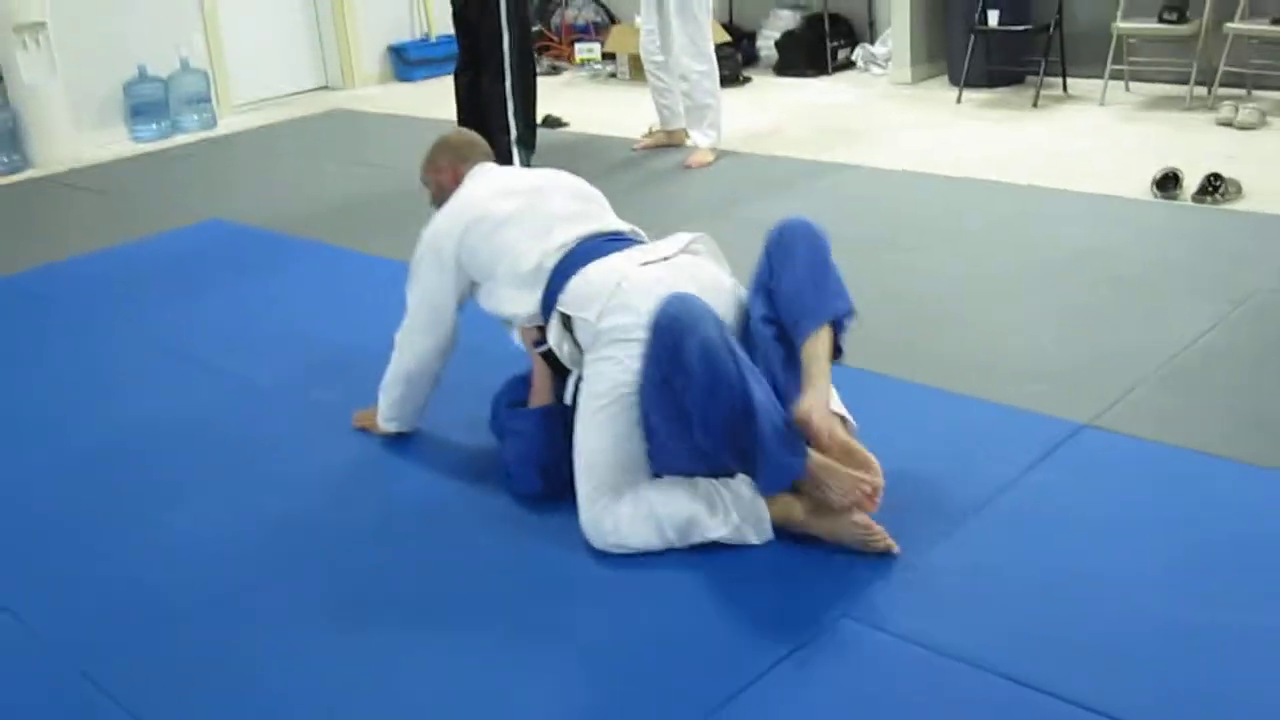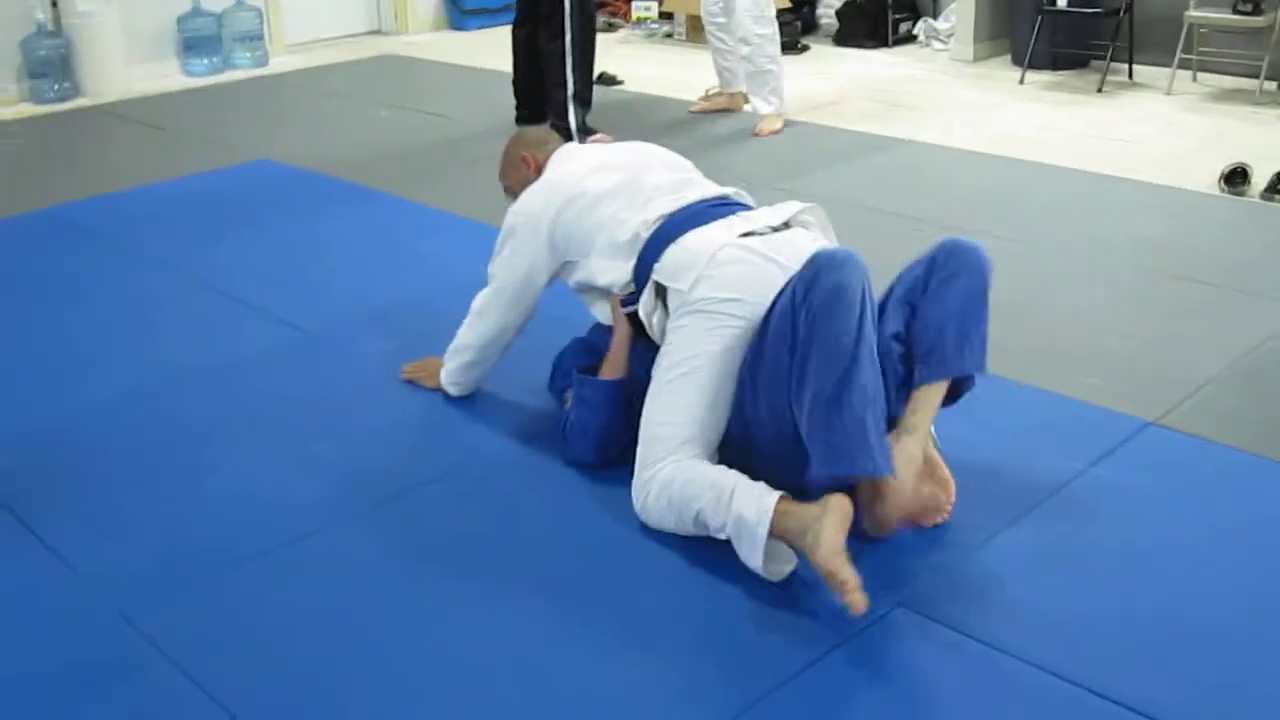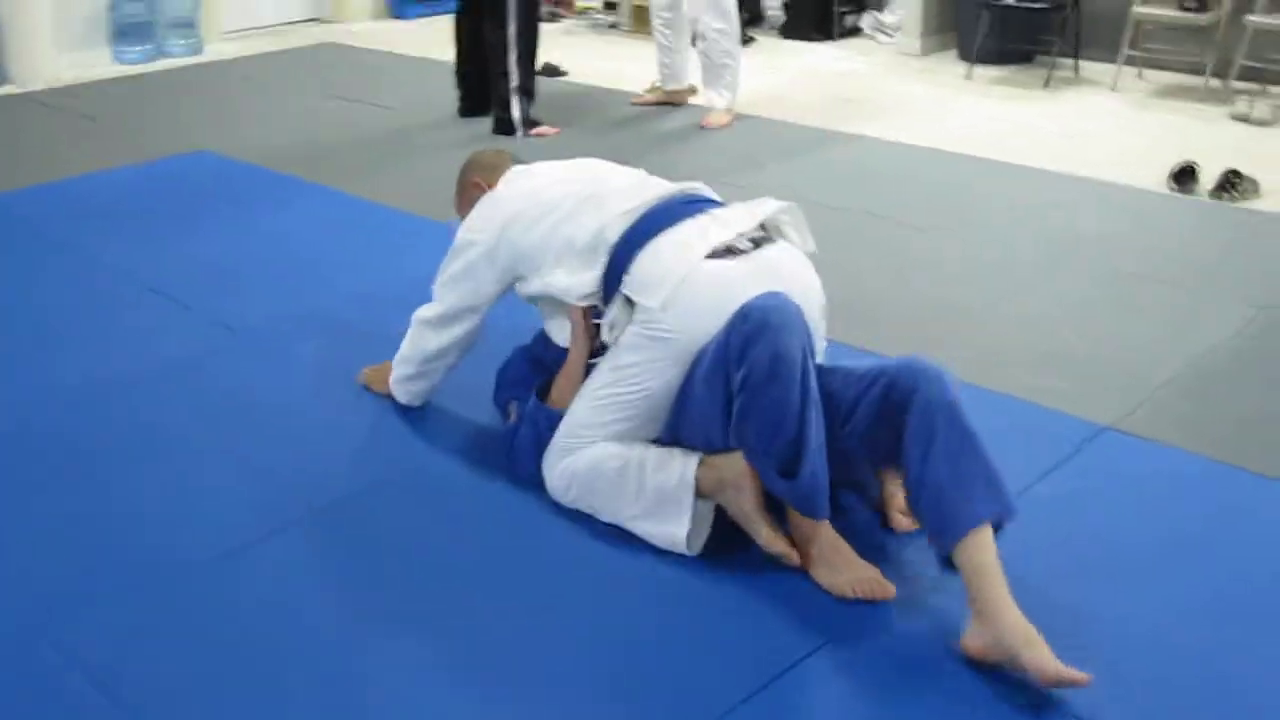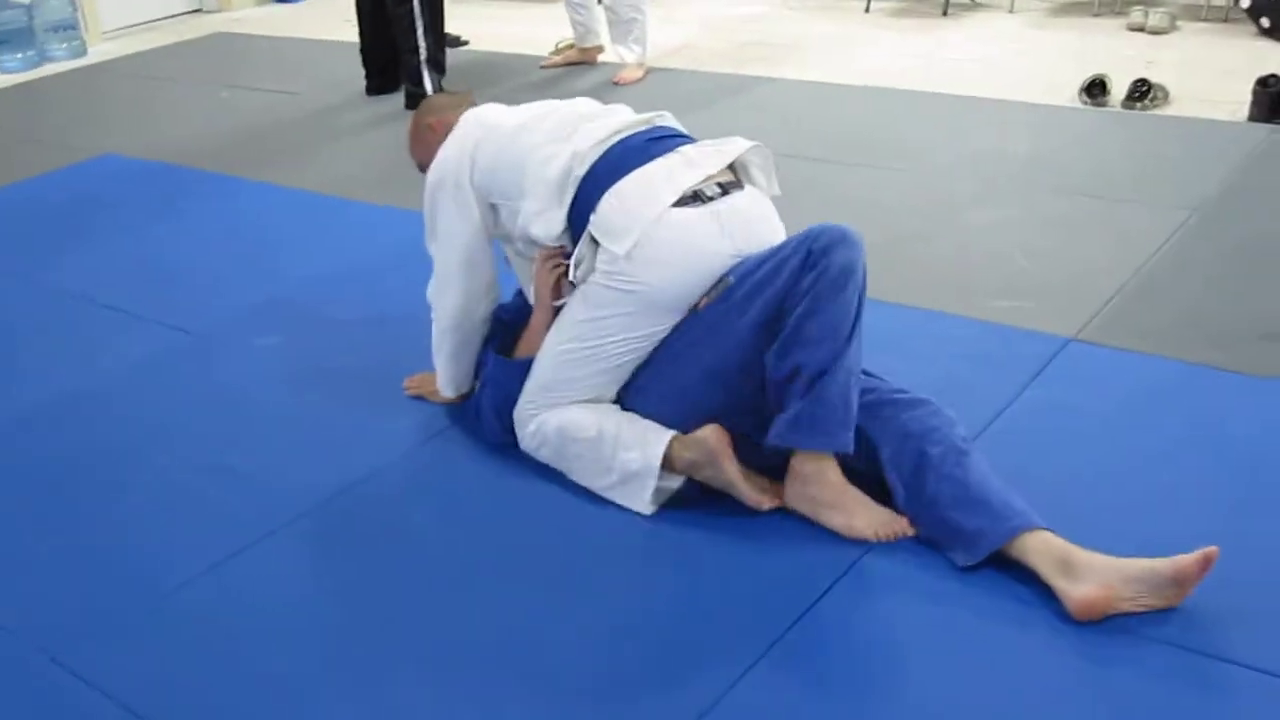
dt=0.7s
person 1, frame 1
right shoulder: (525, 393)
right elbow: (534, 479)
right wrist: (541, 359)
left knee: (795, 236)
right knee: (683, 316)
left ankle: (826, 427)
person 1, frame 2
right shoulder: (608, 352)
right elbow: (590, 447)
right wrist: (621, 331)
left hip: (855, 410)
right hip: (766, 438)
left knee: (961, 260)
right knee: (835, 270)
person 1, frame 3
right shoulder: (538, 363)
right elbow: (540, 459)
right wrist: (580, 347)
left hip: (794, 414)
right hip: (698, 431)
left knee: (914, 385)
right knee: (772, 318)
left ankle: (996, 617)
right ankle: (811, 536)
person 1, frame 4
right shoulder: (517, 323)
right elbow: (495, 420)
right wrist: (545, 309)
left hip: (735, 388)
right hip: (664, 392)
left knee: (906, 420)
right knee: (831, 247)
left ankle: (1070, 567)
person 2, frame 1
left shoulder: (447, 228)
right shoulder: (560, 178)
left elbow: (424, 342)
left wrist: (392, 417)
left hip: (622, 314)
right hip: (696, 273)
left knee: (611, 521)
left ankle: (800, 501)
right ankle: (814, 402)
person 2, frame 2
left shoulder: (537, 203)
right shoulder: (643, 152)
left elbow: (498, 309)
left wrist: (453, 374)
left hip: (718, 284)
right hip: (802, 249)
left knee: (661, 486)
left ankle: (802, 520)
person 2, frame 3
left shoulder: (492, 215)
right shoulder: (586, 173)
left elbow: (444, 320)
left wrist: (402, 381)
left hip: (692, 295)
left knee: (573, 465)
left ankle: (716, 476)
person 2, frame 4
left shoulder: (455, 157)
right shoulder: (545, 114)
left elbow: (461, 294)
left wrist: (452, 380)
left hip: (654, 240)
left knee: (544, 420)
left ankle: (691, 453)
